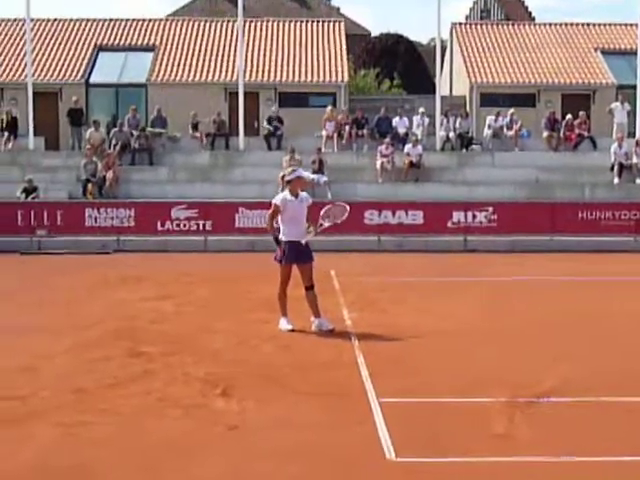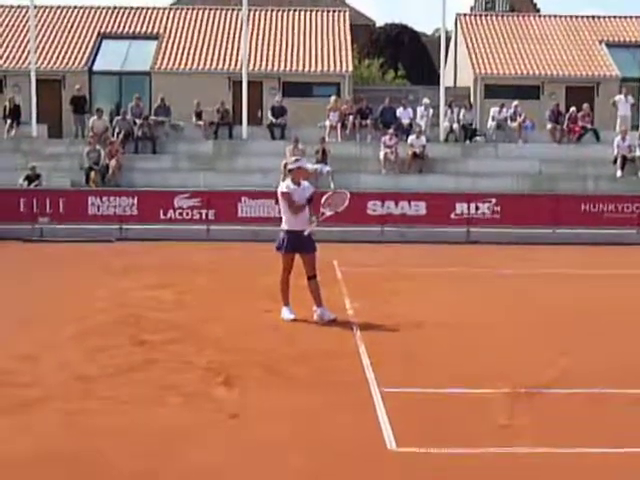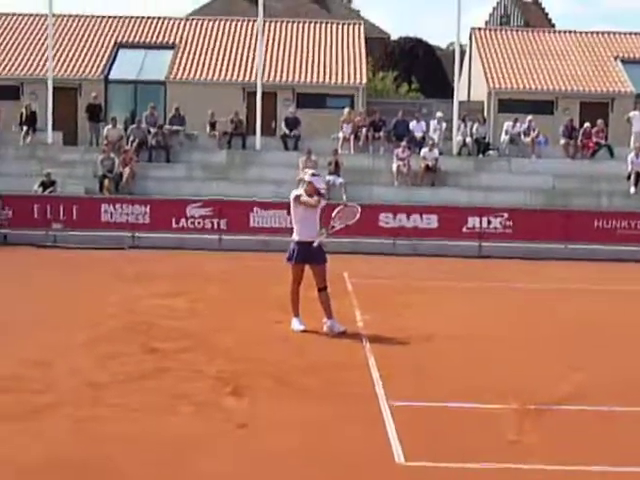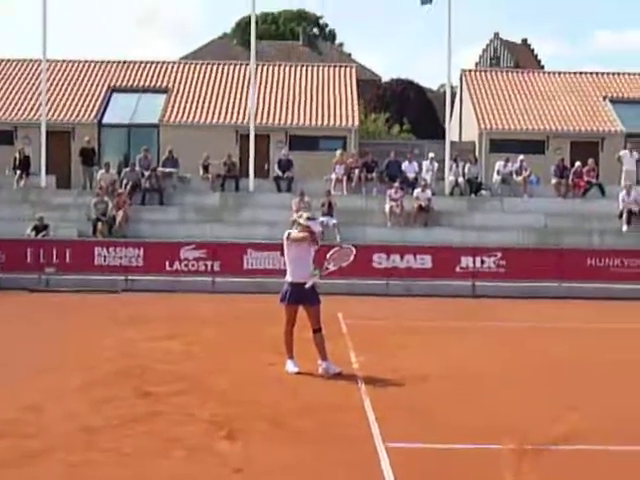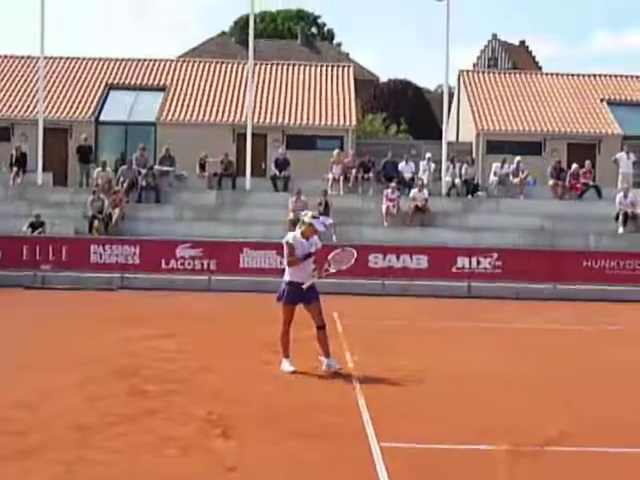
dt=0.4s
person 1, frame 1
left shoulder: (305, 198)
right shoulder: (282, 199)
right elbow: (270, 221)
left wrist: (311, 227)
right wrist: (278, 242)
left hip: (302, 244)
right hip: (287, 245)
left knee: (309, 284)
right knee: (284, 283)
left ankle: (317, 320)
right ankle: (284, 319)
person 1, frame 2
left shoulder: (306, 186)
right shoulder: (285, 187)
right elbow: (294, 210)
left wrist: (313, 216)
right wrist: (309, 200)
left hip: (305, 233)
right hip: (289, 234)
left knee: (312, 273)
right knee: (286, 272)
left ankle: (319, 309)
right ankle: (286, 308)
person 1, frame 3
left shoulder: (318, 199)
right shoulder: (297, 195)
right elbow: (313, 204)
right wrist: (321, 196)
left hip: (315, 244)
right hip: (300, 245)
left knee: (322, 284)
right knee: (296, 283)
left ankle: (329, 321)
right ankle: (296, 319)
person 1, frame 4
left shoulder: (311, 242)
right shoulder: (289, 235)
right elbow: (302, 236)
right wrist: (312, 237)
left hip: (308, 286)
right hip: (293, 286)
left knee: (317, 326)
right knee: (290, 325)
left ankle: (324, 362)
right ankle: (290, 360)
person 1, frame 5
left shoulder: (314, 241)
right shoulder: (291, 238)
right elbow: (290, 262)
left wrist: (317, 269)
right wrist: (309, 255)
left hip: (308, 286)
right hip: (291, 286)
left knee: (320, 322)
right knee: (286, 324)
left ankle: (327, 359)
right ankle: (285, 360)
